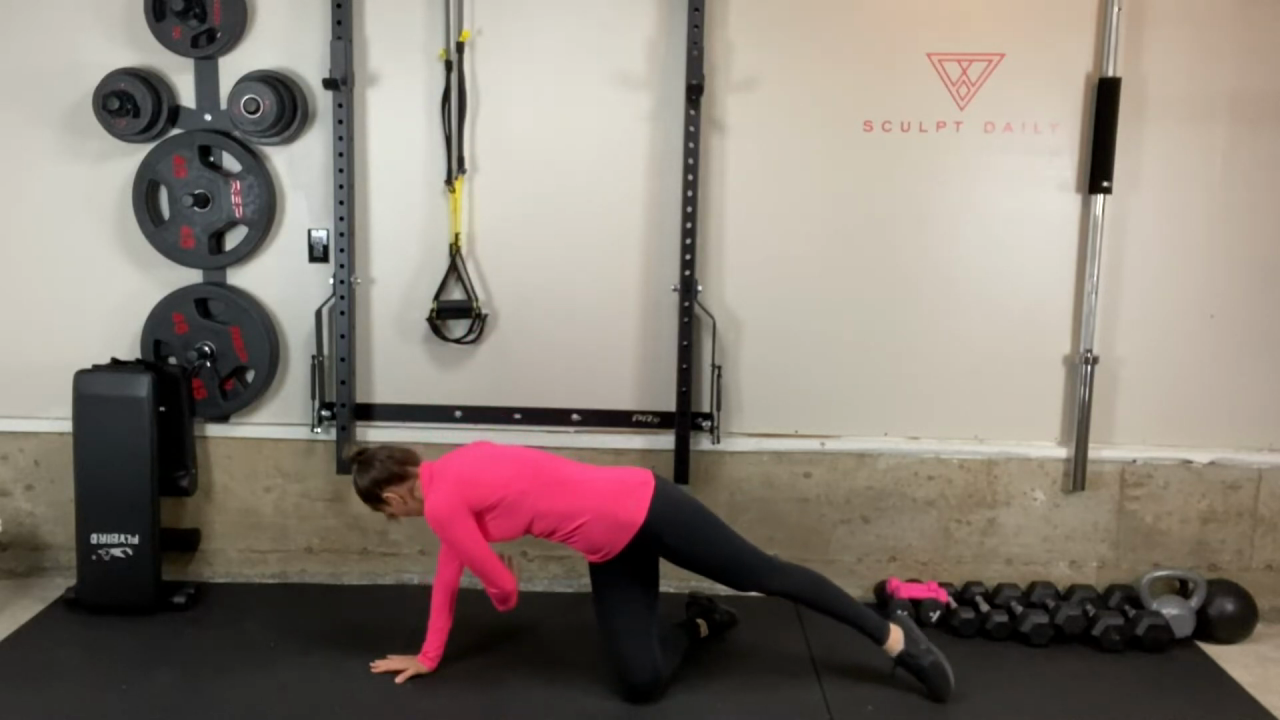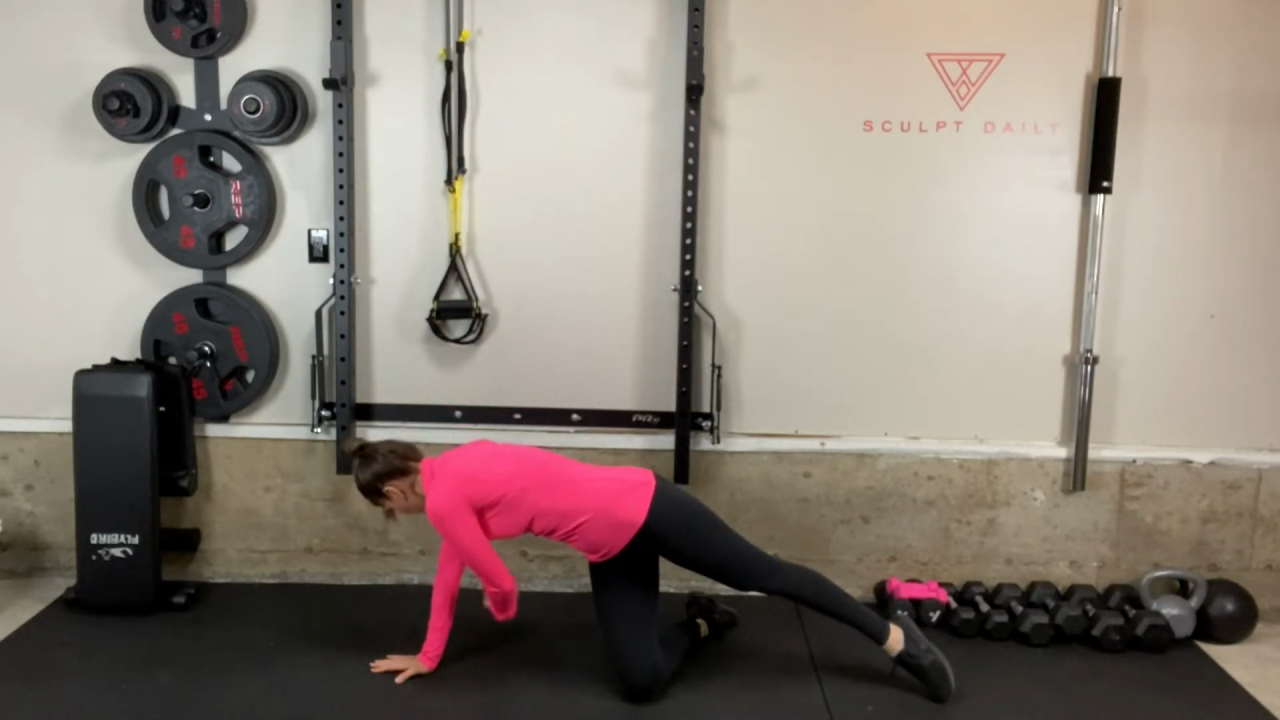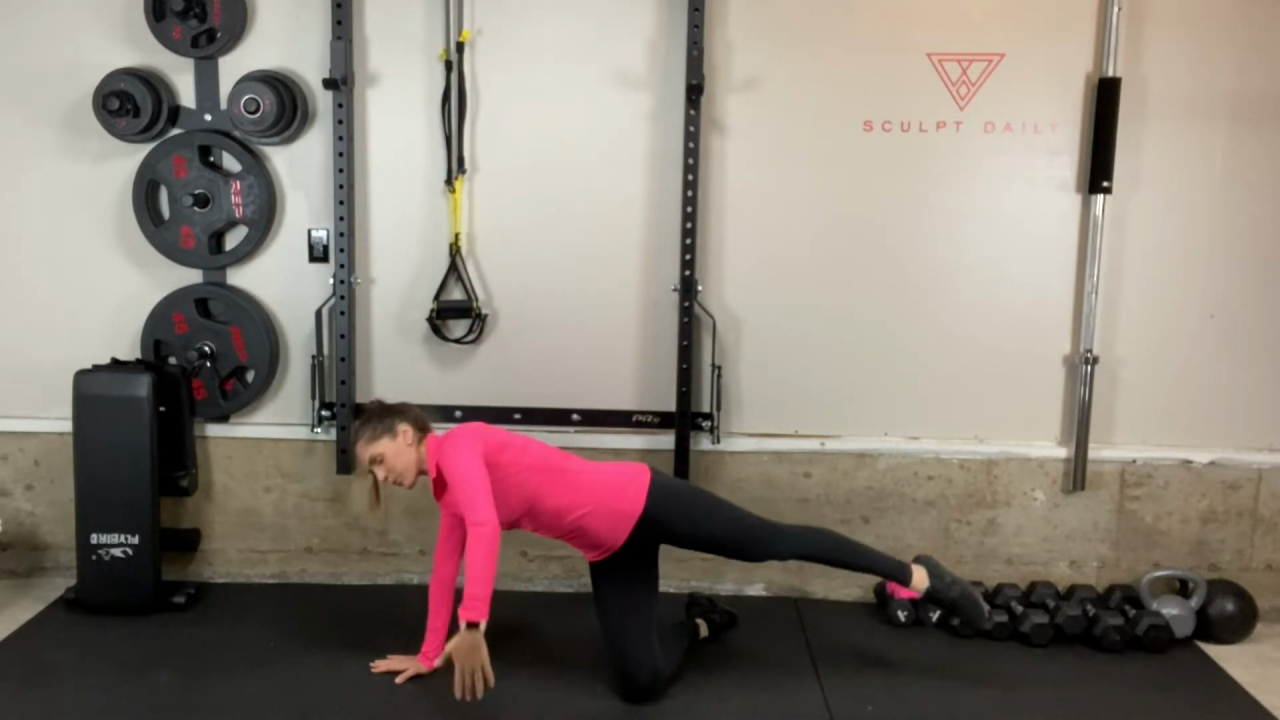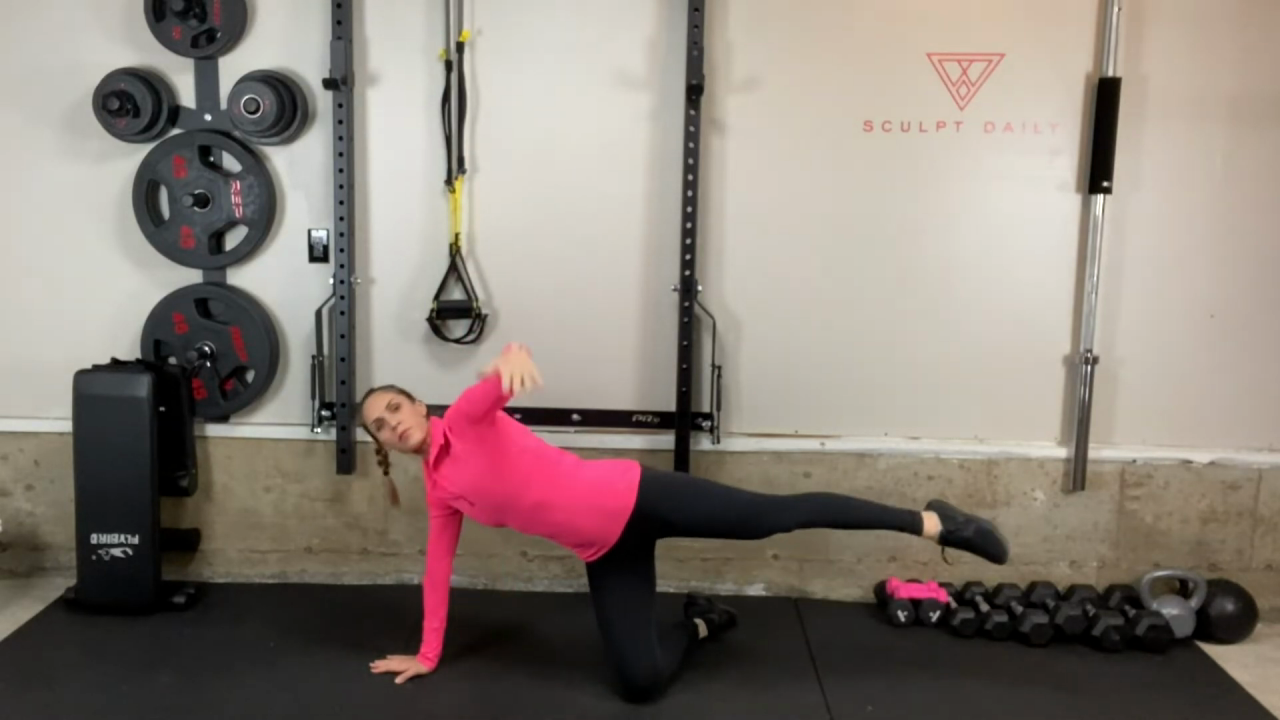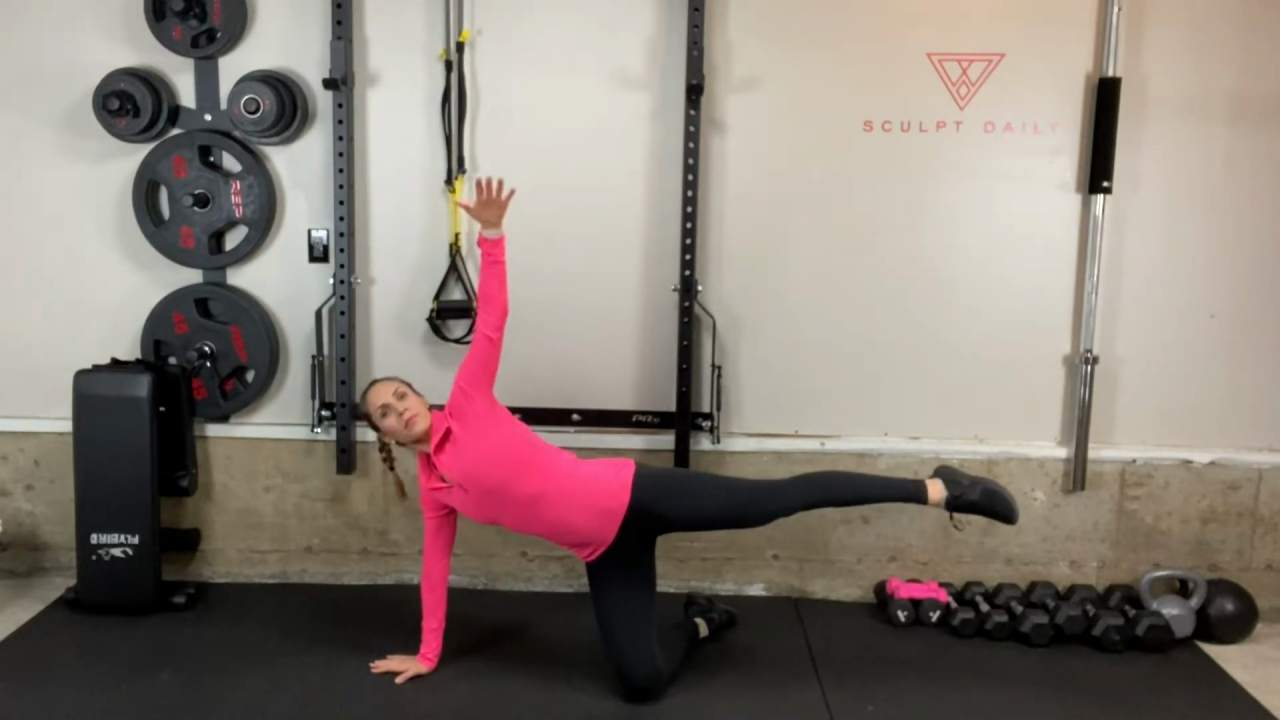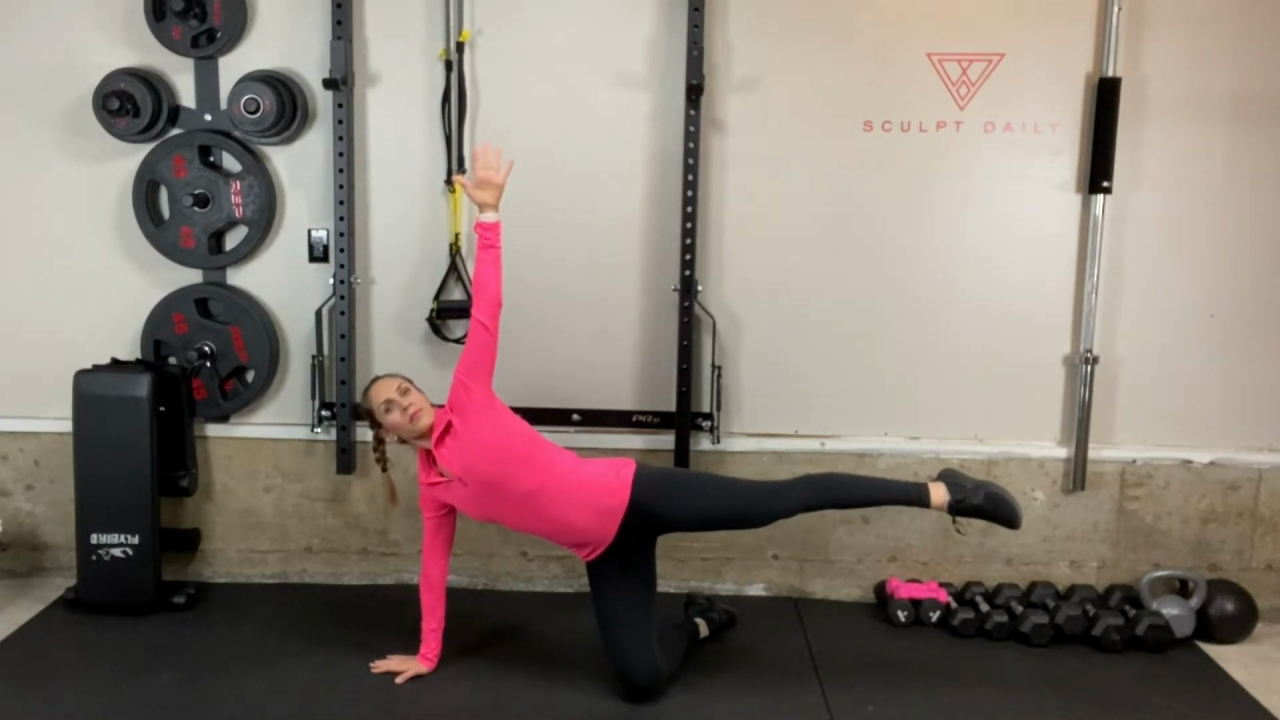
dt=0.5s
person 1, frame 1
left shoulder: (443, 502)
right shoulder: (455, 475)
left elbow: (500, 584)
right elbow: (448, 573)
left wrist: (507, 598)
right wrist: (428, 656)
left hip: (642, 509)
right hip: (611, 549)
left knee: (765, 575)
right knee: (642, 683)
left ankle: (894, 638)
right ankle: (698, 624)
person 1, frame 2
left shoulder: (444, 498)
right shoulder: (456, 473)
left elbow: (499, 585)
right elbow: (449, 571)
left wrist: (503, 609)
right wrist: (428, 656)
left hip: (642, 507)
right hip: (611, 550)
left knee: (765, 574)
right knee: (642, 682)
left ankle: (895, 638)
right ankle: (699, 623)
person 1, frame 3
left shoulder: (457, 445)
right shoulder: (448, 491)
left elbow: (486, 533)
right elbow: (445, 567)
left wrist: (472, 628)
right wrist: (428, 653)
left hip: (640, 501)
right hip: (610, 549)
left knee: (777, 542)
right knee: (642, 681)
left ankle: (918, 578)
right ankle: (697, 623)
person 1, frame 4
left shoulder: (469, 417)
right shoulder: (436, 489)
left elbow: (500, 383)
right elbow: (439, 567)
left wrist: (516, 362)
right wrist: (426, 653)
left hip: (628, 499)
right hip: (602, 551)
left knee: (777, 513)
right knee: (639, 681)
left ankle: (930, 522)
right ankle: (697, 621)
person 1, frame 5
left shoulder: (468, 404)
right shoulder: (433, 485)
left elbow: (492, 316)
right elbow: (436, 564)
left wrist: (490, 232)
right wrist: (427, 653)
left hip: (629, 496)
right hip: (604, 548)
left knee: (781, 499)
right knee: (641, 683)
left ankle: (938, 489)
right ankle: (699, 623)
person 1, frame 6
left shoulder: (467, 399)
right shoulder: (430, 483)
left elbow: (487, 307)
right elbow: (436, 562)
left wrist: (488, 213)
right wrist: (427, 653)
left hip: (628, 496)
right hip: (603, 548)
left knee: (783, 500)
right knee: (641, 681)
left ankle: (941, 493)
right ankle: (698, 624)
